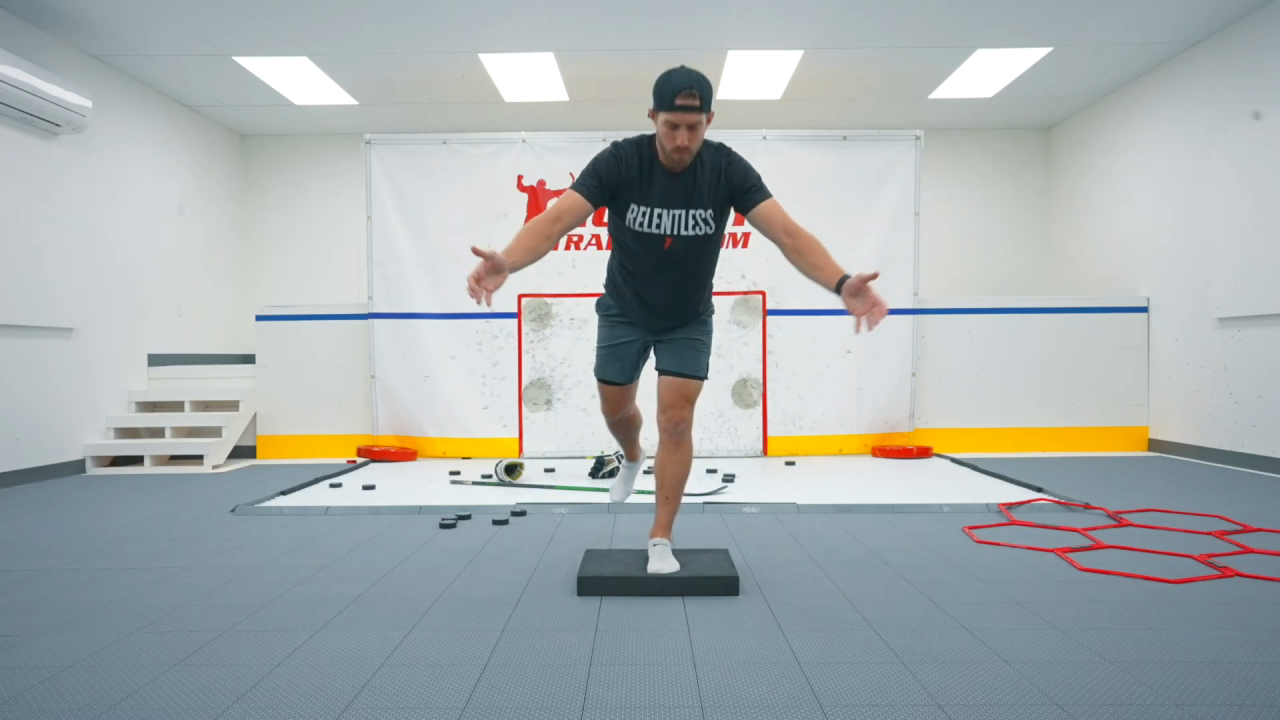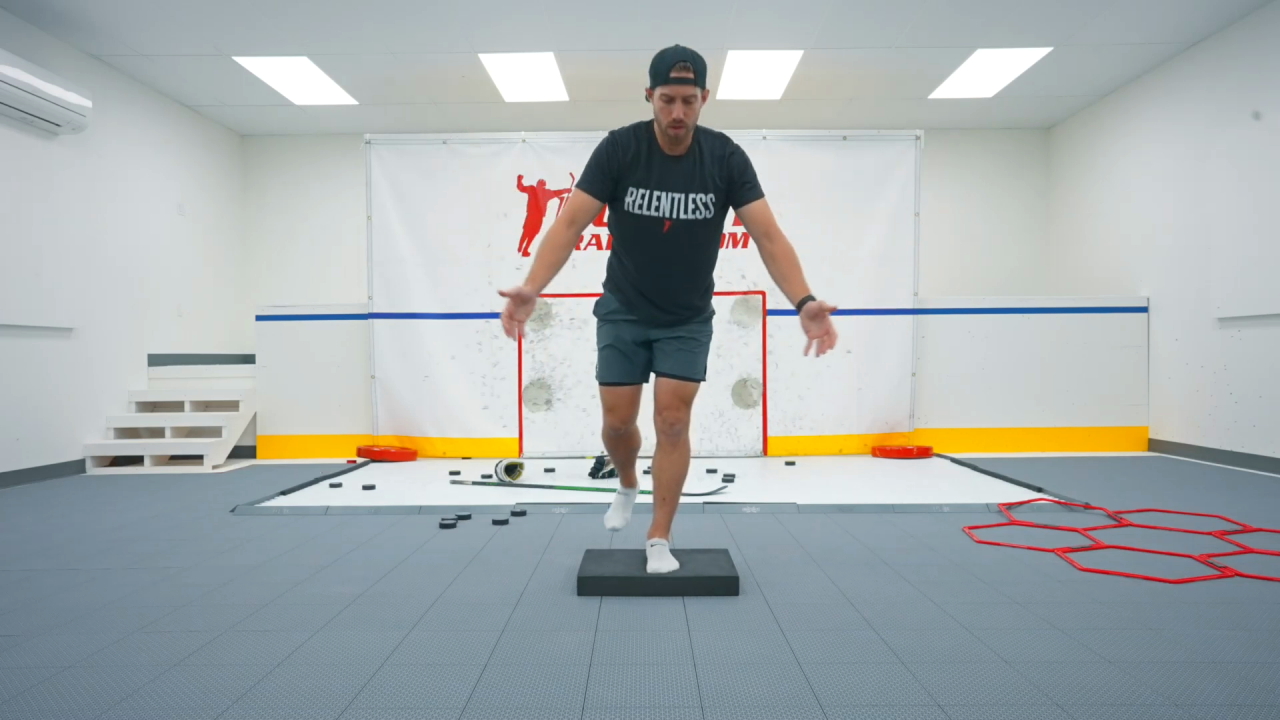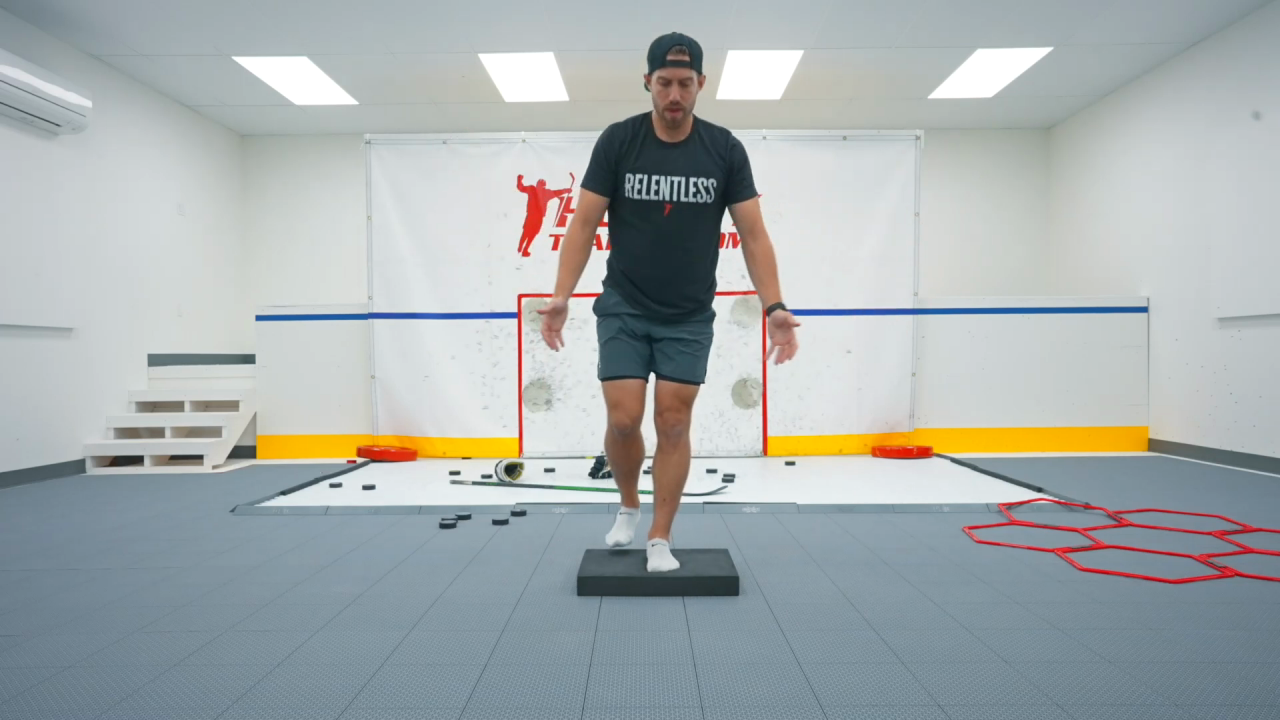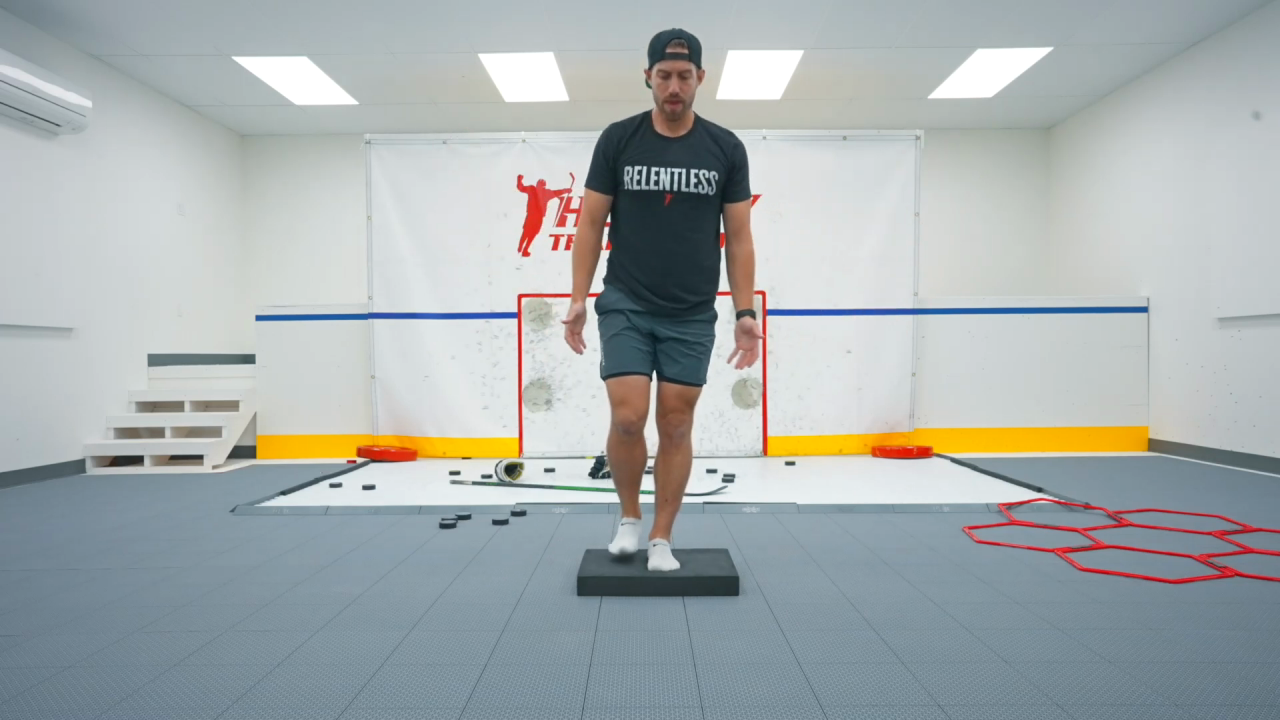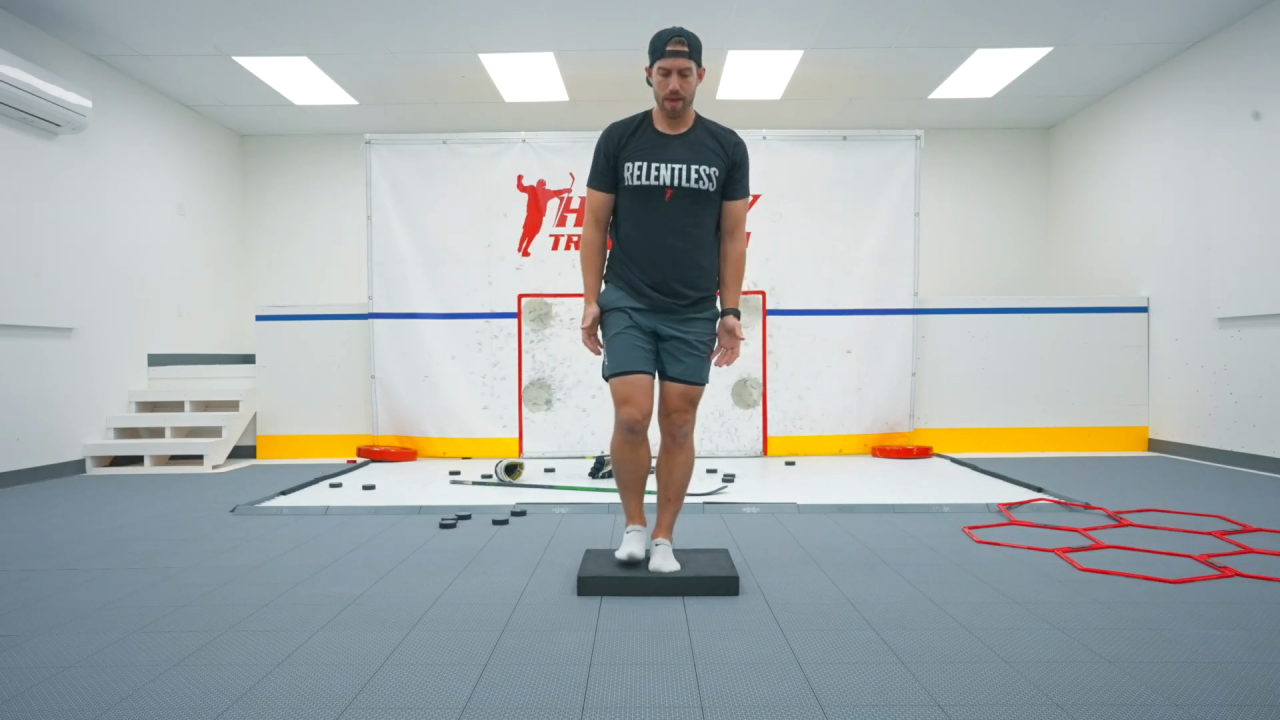
dt=0.2s
person 1, frame 1
left shoulder: (728, 168)
right shoulder: (620, 160)
left elbow: (787, 232)
right elbow: (556, 220)
left wrist: (841, 284)
right wrist: (505, 264)
left hip: (688, 318)
right hip: (624, 310)
left knee: (676, 421)
right knee: (616, 408)
left ankle: (660, 540)
right ankle: (631, 459)
person 1, frame 2
left shoulder: (726, 158)
right shoulder: (618, 148)
left elbow: (768, 235)
right elbow: (570, 223)
left wrist: (804, 302)
right wrist: (531, 288)
left hip: (687, 318)
right hip: (623, 310)
left knee: (672, 423)
right knee: (617, 422)
left ankle: (658, 540)
right ankle: (626, 485)
person 1, frame 3
left shoulder: (725, 150)
right shoulder: (617, 141)
left elbow: (753, 234)
right elbow: (584, 224)
left wrist: (774, 307)
right wrist: (561, 297)
left hip: (689, 316)
right hip: (623, 308)
left knee: (673, 424)
right knee: (623, 420)
left ankle: (659, 539)
right ankle: (627, 507)
person 1, frame 4
left shoulder: (726, 148)
right shoulder: (618, 139)
left elbow: (739, 237)
right elbow: (590, 225)
left wrist: (745, 311)
right wrist: (577, 299)
left hip: (691, 313)
right hip: (625, 306)
left knee: (675, 426)
right knee: (628, 419)
left ankle: (661, 539)
right ankle: (629, 518)
person 1, frame 5
left shoulder: (726, 146)
right shoulder: (618, 138)
left elbow: (733, 236)
right elbow: (595, 225)
left wrist: (731, 311)
right wrist: (591, 300)
left hip: (693, 311)
right hip: (627, 304)
left knee: (678, 425)
right knee: (632, 418)
left ankle: (663, 539)
right ankle: (634, 525)
